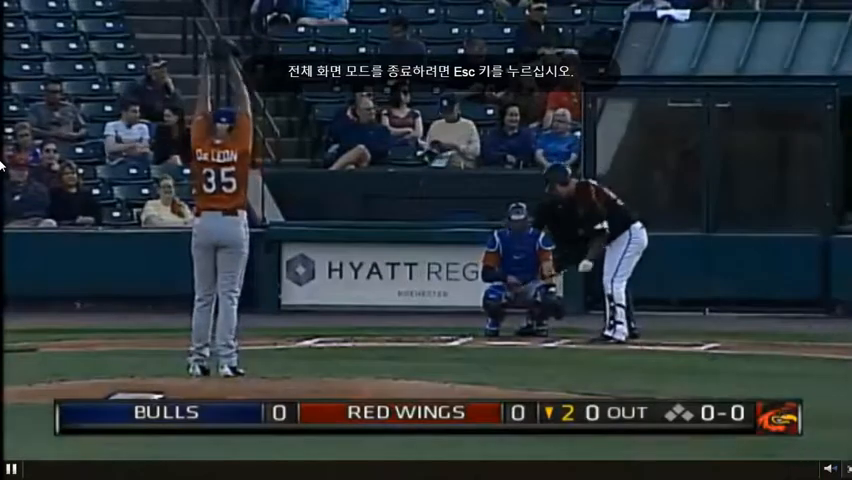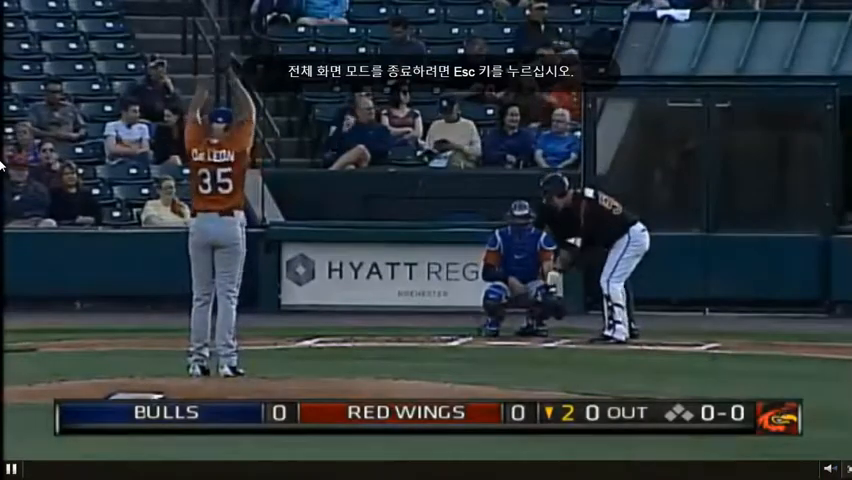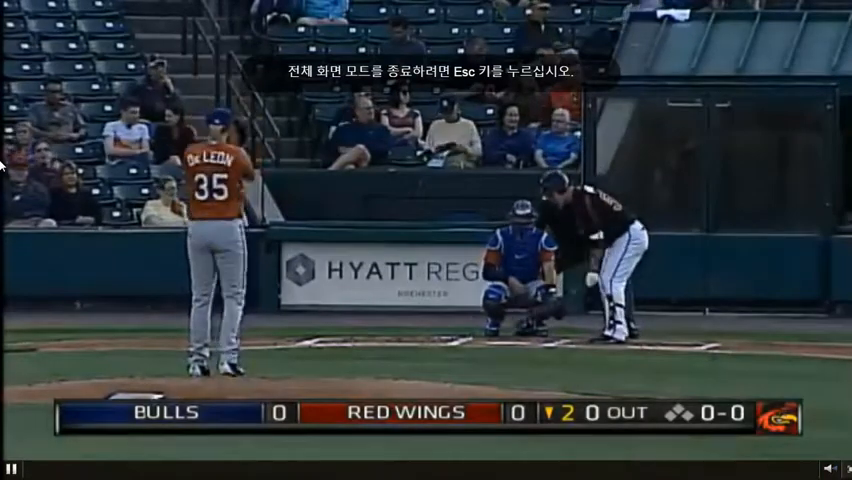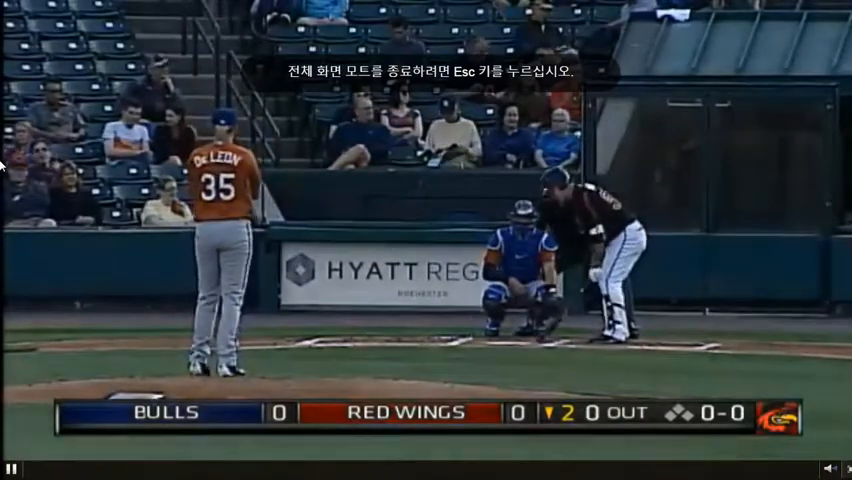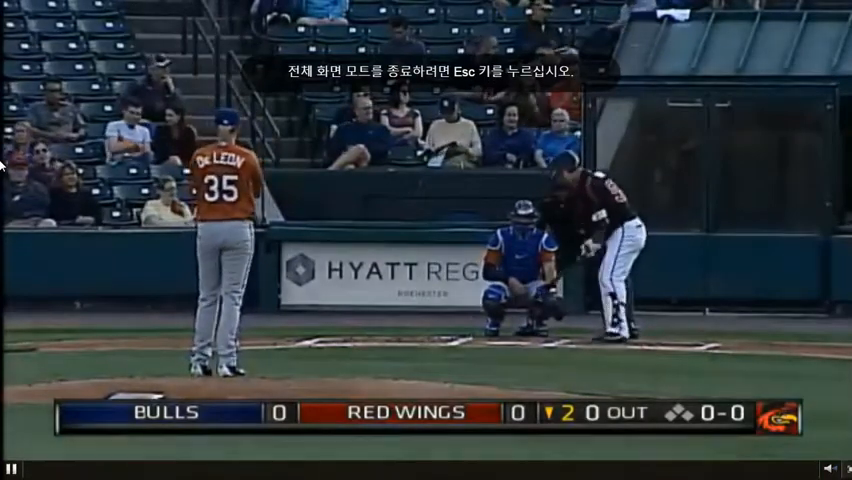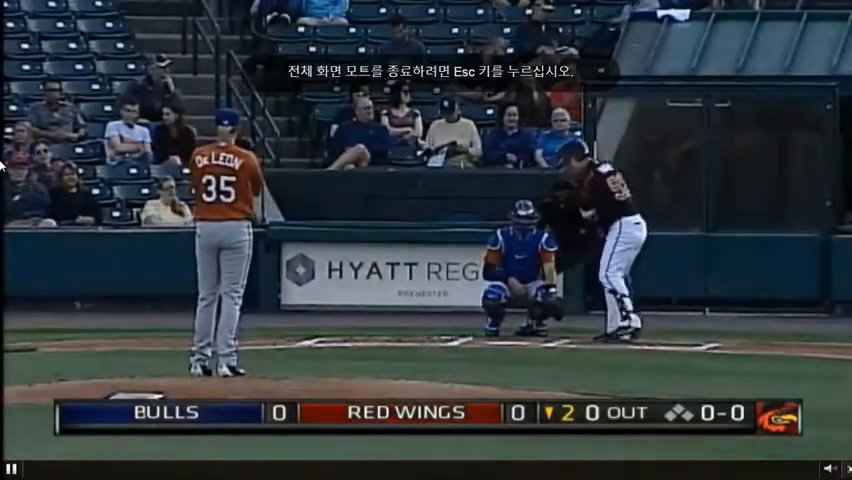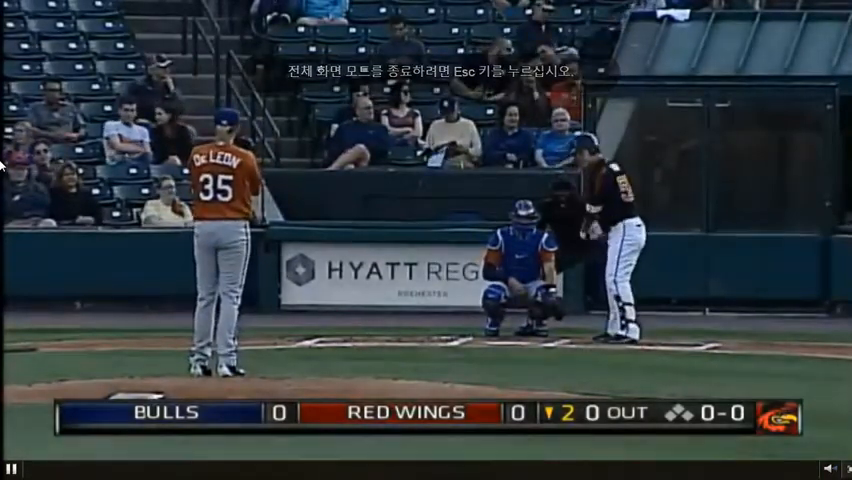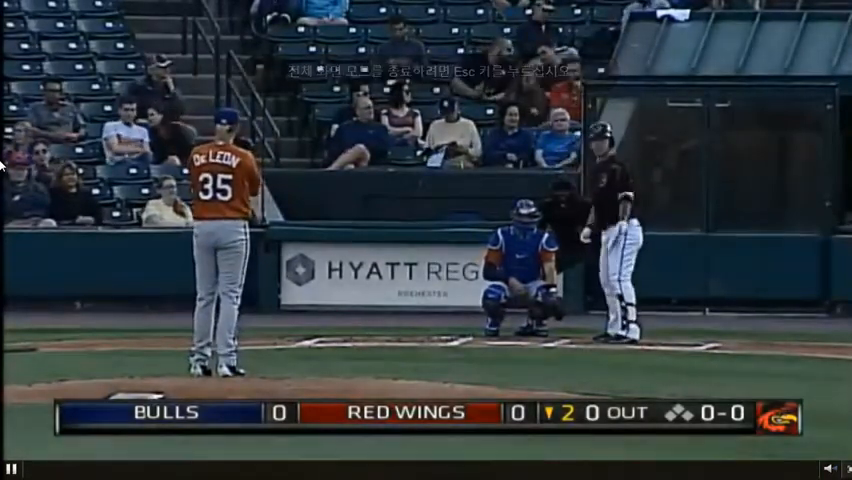
dt=0.3s
person 1, frame 1
left shoulder: (200, 146)
right shoulder: (241, 146)
left elbow: (202, 107)
right elbow: (244, 103)
left wrist: (207, 65)
right wrist: (230, 63)
left hip: (204, 225)
right hip: (233, 225)
left knee: (203, 296)
right knee: (229, 296)
left ankle: (198, 359)
right ankle: (226, 360)
person 1, frame 2
left shoulder: (195, 146)
right shoulder: (238, 147)
left elbow: (192, 113)
right elbow: (250, 114)
left wrist: (207, 78)
right wrist: (233, 79)
left hip: (200, 224)
right hip: (230, 225)
left knee: (201, 296)
right knee: (227, 296)
left ankle: (197, 359)
right ankle: (226, 360)
person 1, frame 3
left shoulder: (191, 155)
right shoulder: (236, 155)
right elbow: (251, 176)
left hip: (198, 229)
right hip: (228, 229)
left knee: (201, 297)
right knee: (234, 296)
left ankle: (197, 359)
right ankle: (228, 358)
person 1, frame 4
left shoulder: (196, 156)
right shoulder: (244, 156)
left elbow: (194, 190)
right elbow: (255, 192)
left hip: (205, 229)
right hip: (236, 229)
left knee: (206, 296)
right knee: (232, 297)
left ankle: (198, 356)
right ankle: (227, 361)
person 1, frame 5
left shoulder: (199, 157)
right shoulder: (247, 158)
left elbow: (197, 188)
right elbow: (257, 192)
left hip: (207, 229)
right hip: (238, 229)
left knee: (207, 297)
right knee: (231, 297)
left ankle: (199, 359)
right ankle: (226, 361)
person 1, frame 6
left shoulder: (198, 156)
right shoulder: (246, 158)
right elbow: (257, 190)
left hip: (205, 228)
right hip: (236, 229)
left knee: (206, 296)
right knee: (231, 296)
left ankle: (199, 359)
right ankle: (226, 360)
person 1, frame 7
left shoulder: (196, 155)
right shoulder: (245, 158)
right elbow: (255, 190)
left hip: (203, 228)
right hip: (233, 228)
left knee: (205, 295)
right knee: (230, 296)
left ankle: (199, 359)
right ankle: (226, 360)
person 1, frame 8
left shoulder: (196, 155)
right shoulder: (244, 157)
right elbow: (255, 190)
left hip: (202, 227)
right hip: (233, 228)
left knee: (204, 295)
right knee: (230, 295)
left ankle: (199, 359)
right ankle: (226, 360)
person 2, frame 1
left shoulder: (588, 192)
right shoulder: (576, 194)
left elbow: (602, 229)
left wrist: (590, 258)
left hip: (630, 234)
right hip: (619, 236)
left knee: (613, 281)
right knee: (612, 281)
left ankle: (616, 332)
right ankle: (625, 327)
person 2, frame 2
left shoulder: (583, 205)
right shoulder: (580, 197)
left elbow: (573, 245)
left hip: (631, 237)
right hip: (625, 237)
left knee: (610, 281)
right knee: (611, 281)
left ankle: (616, 332)
right ankle: (624, 327)
person 2, frame 3
left shoulder: (584, 201)
right shoulder: (579, 196)
left elbow: (596, 239)
left wrist: (593, 269)
left hip: (630, 236)
right hip: (621, 237)
left knee: (612, 281)
right knee: (606, 282)
left ankle: (616, 331)
right ankle: (625, 327)
person 2, frame 4
left shoulder: (583, 198)
right shoulder: (580, 194)
left elbow: (598, 234)
left wrist: (595, 264)
left hip: (628, 235)
right hip: (624, 235)
left knee: (609, 281)
right knee: (606, 281)
left ankle: (616, 332)
right ankle: (620, 328)
person 2, frame 5
left shoulder: (587, 183)
right shoulder: (590, 180)
left elbow: (601, 219)
left wrist: (594, 242)
right wrist: (592, 240)
left hip: (626, 231)
right hip: (628, 231)
left knee: (612, 278)
right knee: (605, 279)
left ankle: (618, 329)
right ankle: (614, 328)
person 2, frame 6
left shoulder: (589, 178)
right shoulder: (607, 168)
left elbow: (588, 214)
left wrist: (597, 216)
left hip: (623, 227)
right hip: (636, 225)
left knee: (608, 274)
right knee: (612, 276)
left ankle: (628, 321)
right ankle: (614, 328)
person 2, frame 7
left shoulder: (599, 173)
right shoulder: (610, 168)
left elbow: (593, 211)
left wrist: (587, 229)
right wrist: (597, 225)
left hip: (625, 229)
right hip: (629, 228)
left knee: (616, 279)
right knee: (614, 279)
left ankle: (629, 330)
right ankle: (615, 329)
person 2, frame 8
left shoulder: (615, 167)
right shoulder: (597, 169)
left elbow: (625, 196)
left wrist: (623, 220)
right wrist: (589, 226)
left hip: (624, 230)
right hip: (609, 231)
left knee: (620, 278)
right knee: (607, 280)
left ankle: (629, 330)
right ankle: (616, 329)
person 3, frame 1
left shoulder: (539, 238)
right shoulder: (498, 238)
left elbow: (548, 266)
right elbow: (486, 273)
left wrist: (551, 289)
right wrist: (507, 278)
left hip: (531, 285)
right hip: (506, 286)
left knee: (548, 298)
right knee: (491, 297)
left ankle: (536, 322)
right ankle: (494, 323)
person 3, frame 2
left shoulder: (541, 238)
right shoulder: (499, 237)
left elbow: (548, 266)
right elbow: (487, 272)
left wrist: (551, 289)
right wrist: (508, 279)
left hip: (532, 285)
right hip: (507, 285)
left knee: (549, 299)
right knee: (491, 298)
left ankle: (536, 322)
right ankle: (494, 322)
person 3, frame 3
left shoulder: (542, 238)
right shoulder: (500, 236)
left elbow: (549, 267)
right elbow: (487, 271)
left wrist: (551, 290)
right wrist: (509, 280)
left hip: (532, 285)
right hip: (507, 285)
left knee: (551, 300)
right knee: (491, 298)
left ankle: (535, 323)
right ankle: (494, 323)
person 3, frame 4
left shoulder: (543, 238)
right shoulder: (500, 236)
left elbow: (549, 267)
right elbow: (487, 271)
left wrist: (551, 290)
right wrist: (509, 280)
left hip: (532, 285)
right hip: (507, 285)
left knee: (551, 301)
right knee: (491, 298)
left ankle: (534, 323)
right ankle: (494, 323)
person 3, frame 5
left shoulder: (543, 239)
right shoulder: (501, 236)
left elbow: (549, 267)
right elbow: (488, 271)
left wrist: (552, 290)
right wrist: (509, 280)
left hip: (532, 285)
right hip: (507, 284)
left knee: (550, 300)
right knee: (491, 298)
left ankle: (535, 323)
right ankle: (494, 323)
person 3, frame 6
left shoulder: (543, 238)
right shoulder: (500, 237)
left elbow: (549, 267)
right elbow: (487, 271)
left wrist: (552, 290)
right wrist: (509, 280)
left hip: (532, 285)
right hip: (507, 284)
left knee: (550, 300)
right knee: (491, 297)
left ankle: (535, 323)
right ankle: (493, 323)
person 3, frame 7
left shoulder: (543, 238)
right shoulder: (500, 236)
left elbow: (549, 267)
right elbow: (488, 271)
left wrist: (552, 291)
right wrist: (509, 280)
left hip: (532, 285)
right hip: (508, 285)
left knee: (550, 299)
right knee: (491, 297)
left ankle: (535, 324)
right ankle: (493, 324)
person 3, frame 8
left shoulder: (543, 238)
right shoulder: (501, 236)
left elbow: (550, 267)
right elbow: (488, 271)
left wrist: (552, 291)
right wrist: (510, 280)
left hip: (532, 285)
right hip: (508, 284)
left knee: (549, 299)
right knee: (491, 297)
left ankle: (536, 323)
right ankle: (494, 323)
